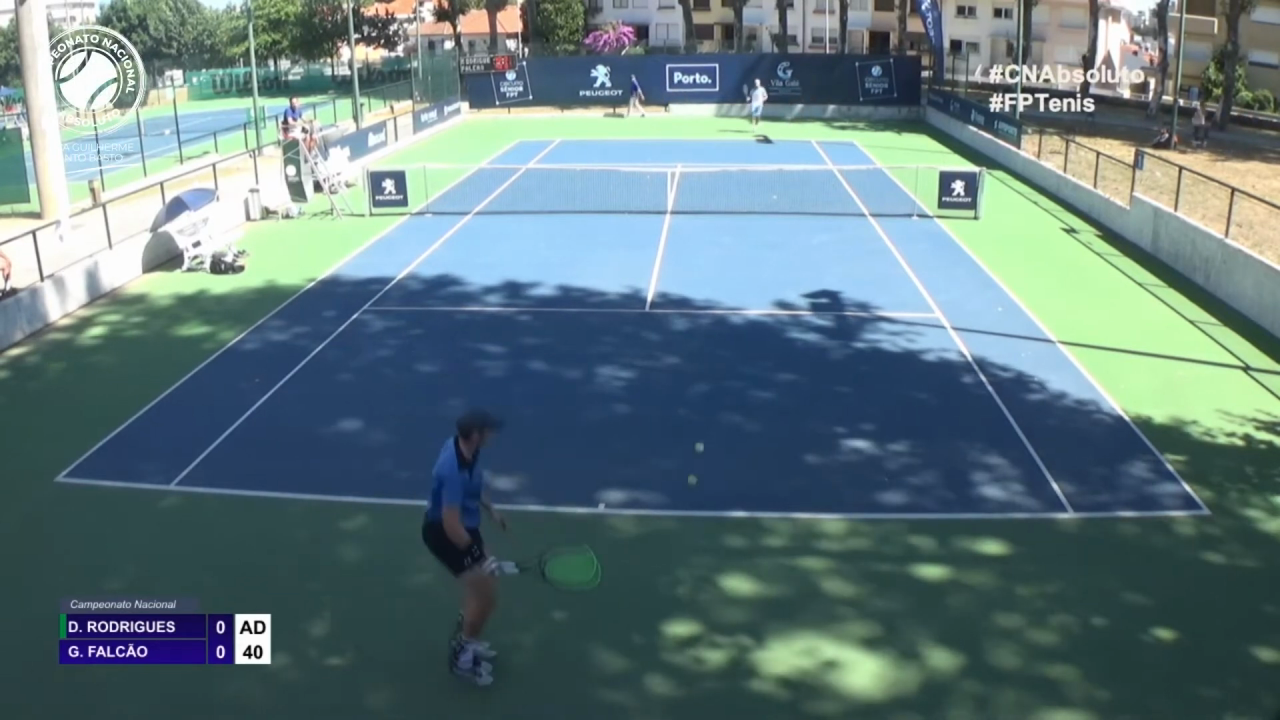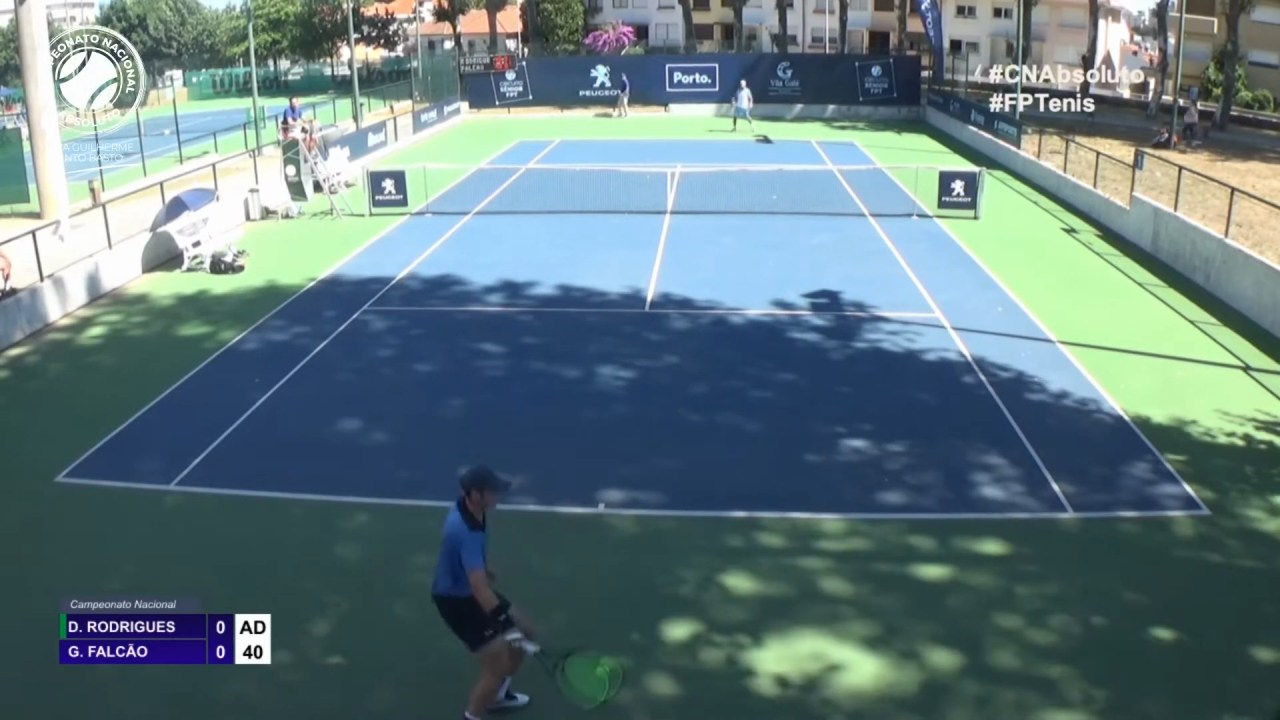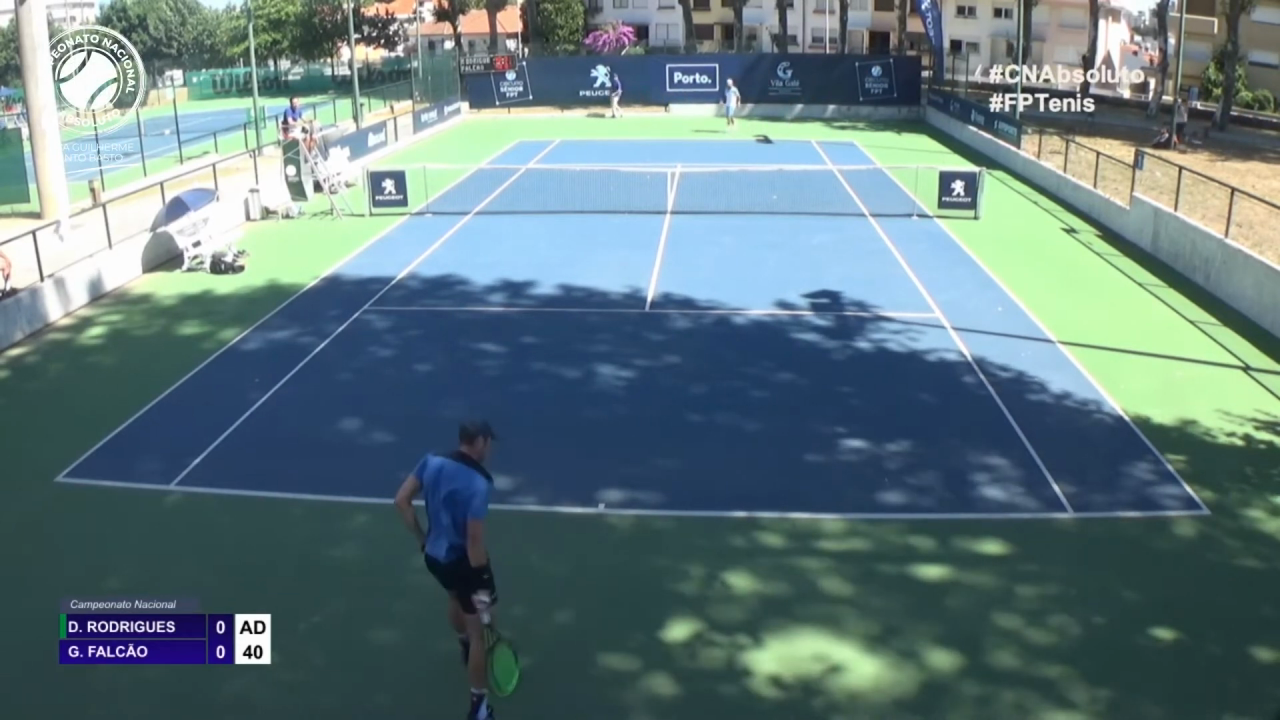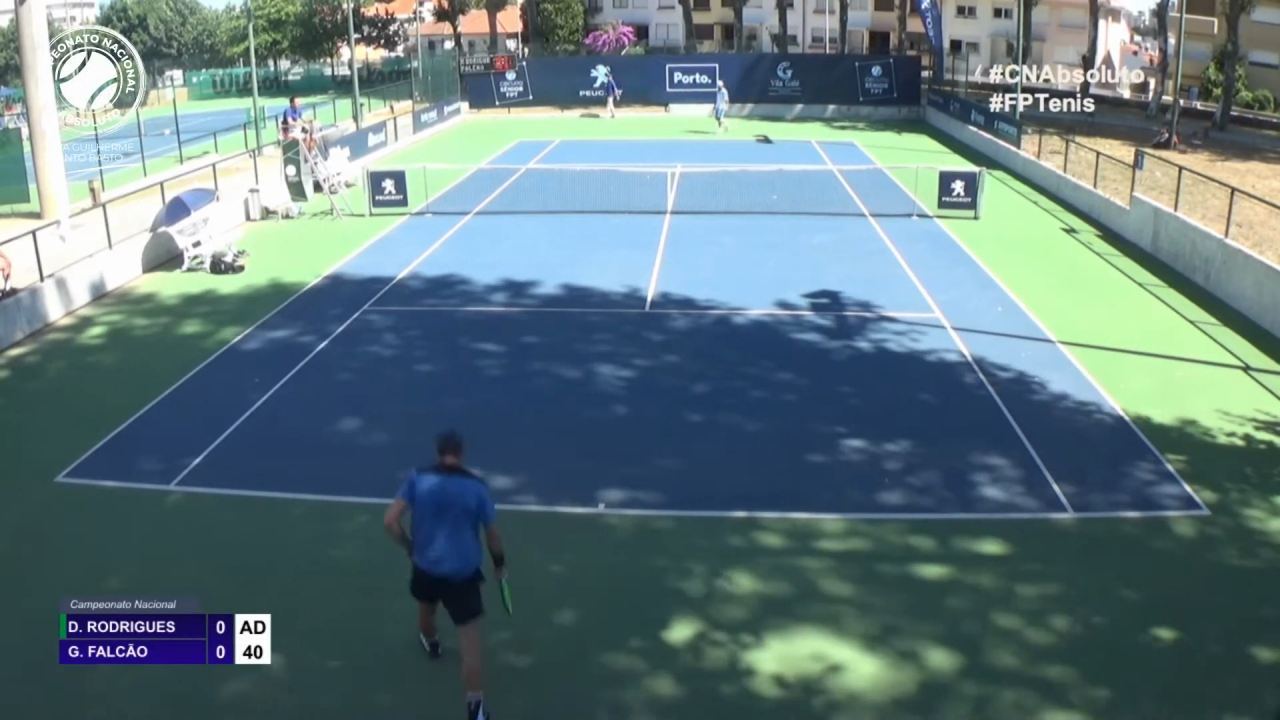
dt=0.3s
person 1, frame 1
left shoulder: (459, 446)
right shoulder: (454, 471)
right elbow: (452, 523)
left wrist: (490, 510)
right wrist: (478, 556)
left hip: (465, 524)
right hip: (445, 534)
left knee: (481, 581)
right knee: (486, 593)
left ankle: (468, 639)
right ankle: (463, 654)
person 1, frame 2
left shoulder: (465, 507)
right shoulder: (468, 534)
right elbow: (478, 588)
right wrist: (505, 622)
left hip: (462, 591)
right hip: (456, 602)
left knee: (521, 633)
right knee: (497, 667)
left ankle: (498, 693)
person 1, frame 3
left shoulder: (431, 462)
right shoulder: (479, 482)
left elbow: (401, 501)
right elbow: (475, 537)
left wrist: (422, 538)
right wrist: (482, 583)
left hip: (435, 554)
right hip: (463, 559)
left knee: (457, 601)
right knee: (480, 631)
left ankle: (466, 644)
person 1, frame 4
left shoulder: (417, 480)
right shoulder: (476, 486)
left elbow: (390, 521)
right elbow: (492, 534)
left wrist: (410, 547)
right wrist: (499, 562)
left hip: (425, 569)
right hip: (463, 572)
left knee: (425, 611)
right knee: (471, 642)
left ankle: (430, 642)
